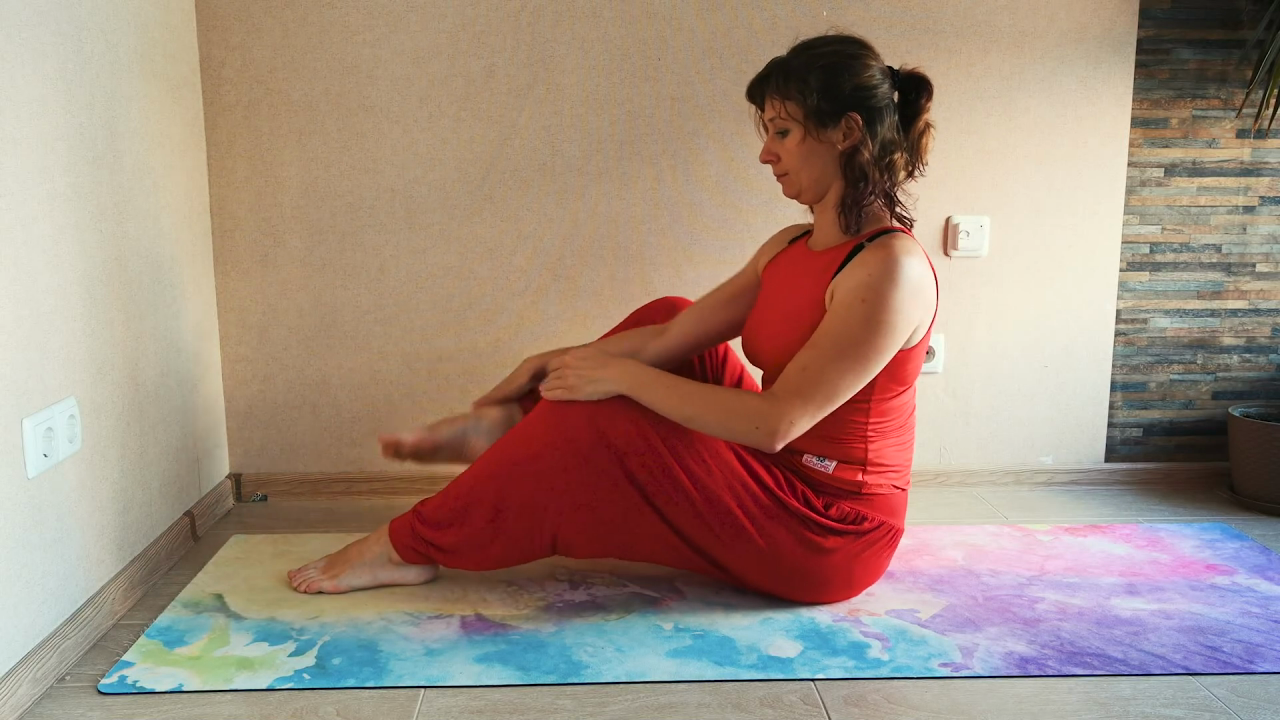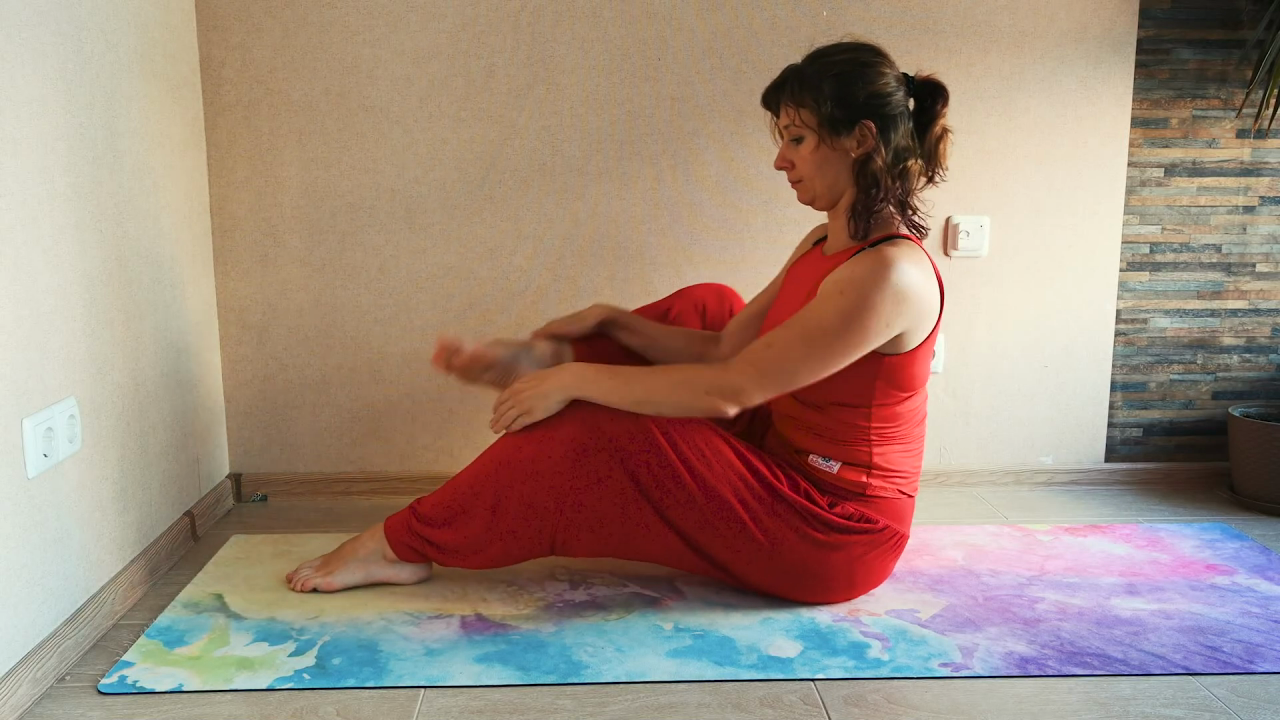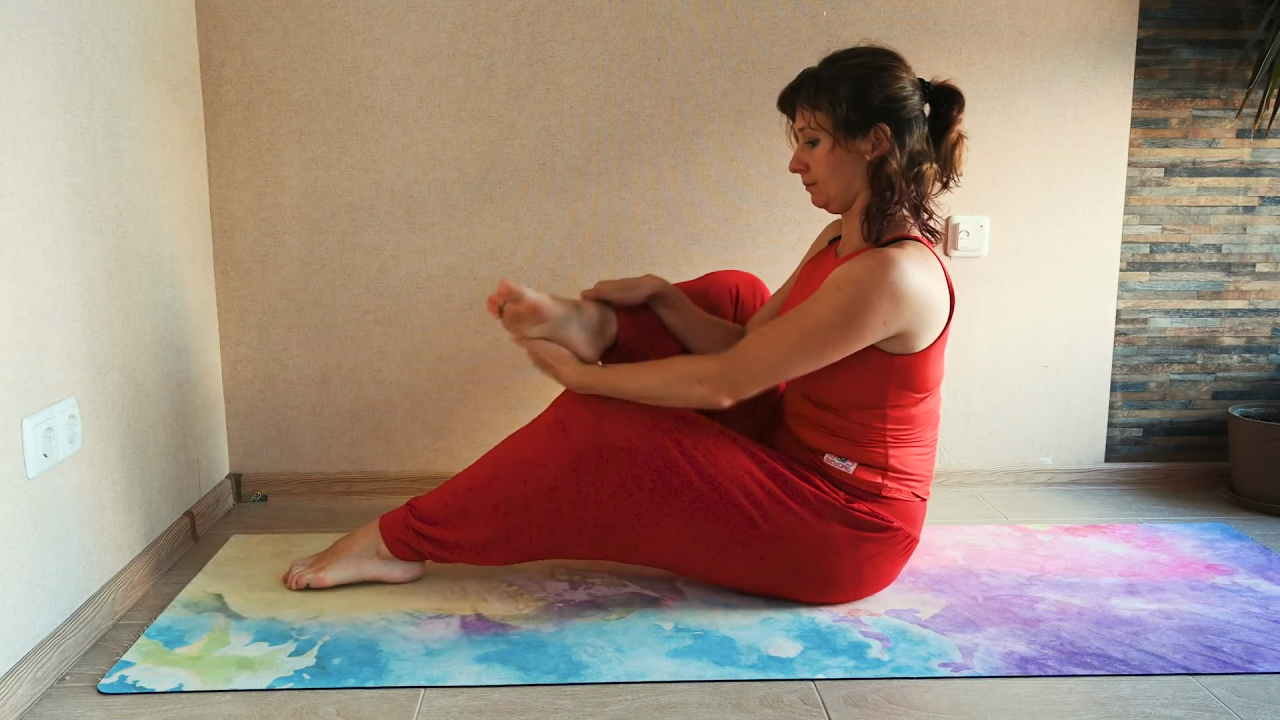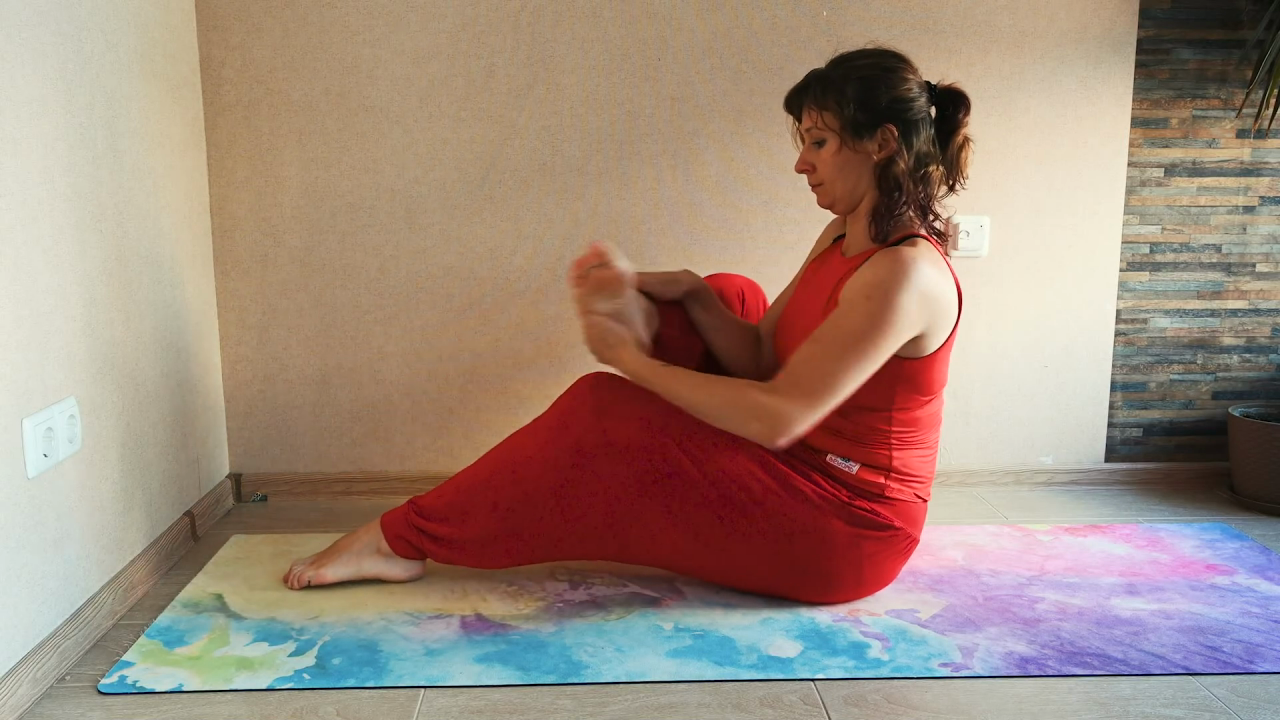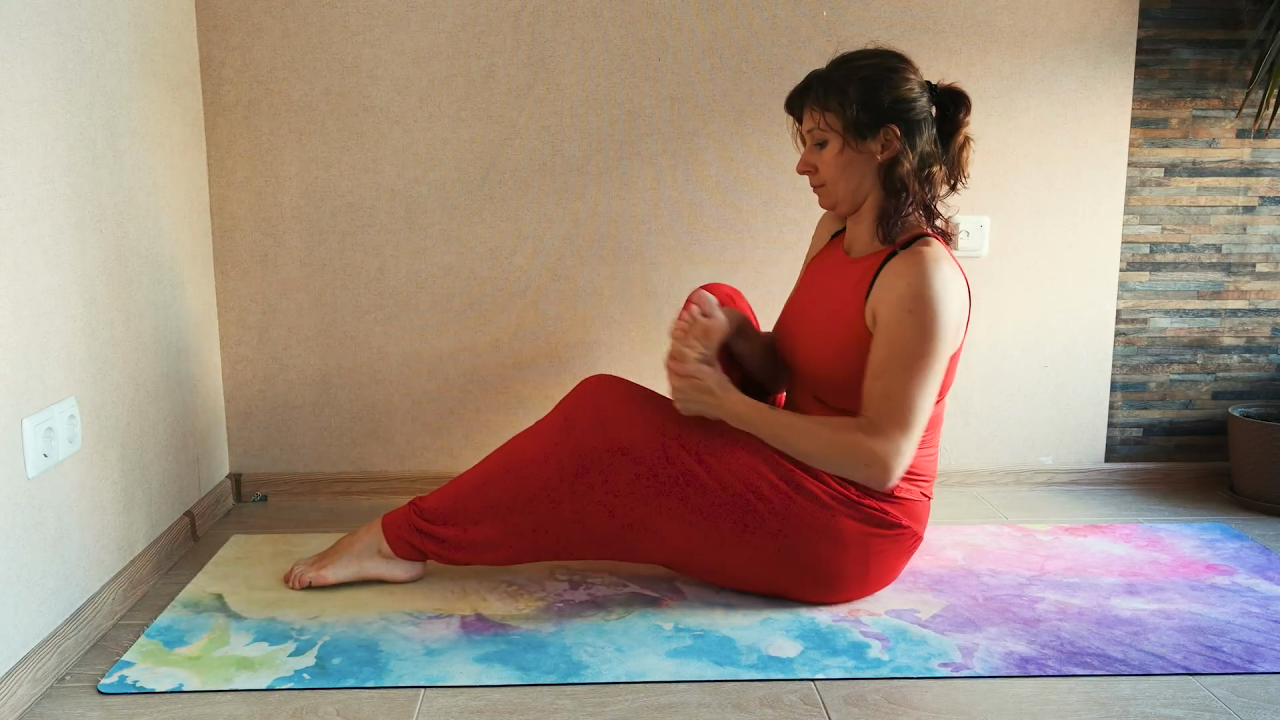
dt=0.2s
person 1, frame 1
left shoulder: (890, 270)
right shoulder: (792, 247)
left elbow: (774, 423)
right elbow: (669, 342)
left wrist: (621, 376)
right wrist: (547, 368)
left hip: (824, 541)
right hip: (789, 486)
left knee: (588, 424)
right knee: (671, 320)
left ankle: (408, 547)
right ankle: (502, 431)
person 1, frame 2
left shoulder: (887, 274)
right shoulder: (825, 245)
left elbow: (724, 394)
right elbow: (723, 351)
left wrist: (573, 385)
right wrist: (616, 321)
left hip: (832, 541)
right hip: (796, 478)
left knee: (587, 427)
right knee: (708, 307)
left ankle: (401, 545)
person 1, frame 3
left shoulder: (893, 274)
right shoulder: (840, 243)
left elbow: (726, 381)
right elbow: (741, 347)
left wrist: (584, 373)
right wrist: (661, 295)
left hip: (843, 541)
right hip: (805, 474)
left knee: (594, 430)
right knee: (730, 293)
left ankle: (399, 542)
person 1, frame 4
left shoulder: (906, 274)
right shoulder: (838, 239)
left elbow: (777, 419)
right elbow: (754, 361)
left wrist: (637, 364)
right wrist: (682, 296)
left hip: (844, 541)
right hip: (801, 477)
left knee: (597, 417)
right knee: (726, 293)
left ankle: (399, 539)
person 1, frame 5
left shoulder: (921, 277)
right shoulder: (834, 234)
left elbow: (885, 457)
right elbow: (778, 371)
left wrist: (731, 404)
right wrist: (727, 337)
left hip: (847, 542)
right hip: (802, 479)
left knee: (603, 416)
right knee: (716, 303)
left ankle: (403, 541)
